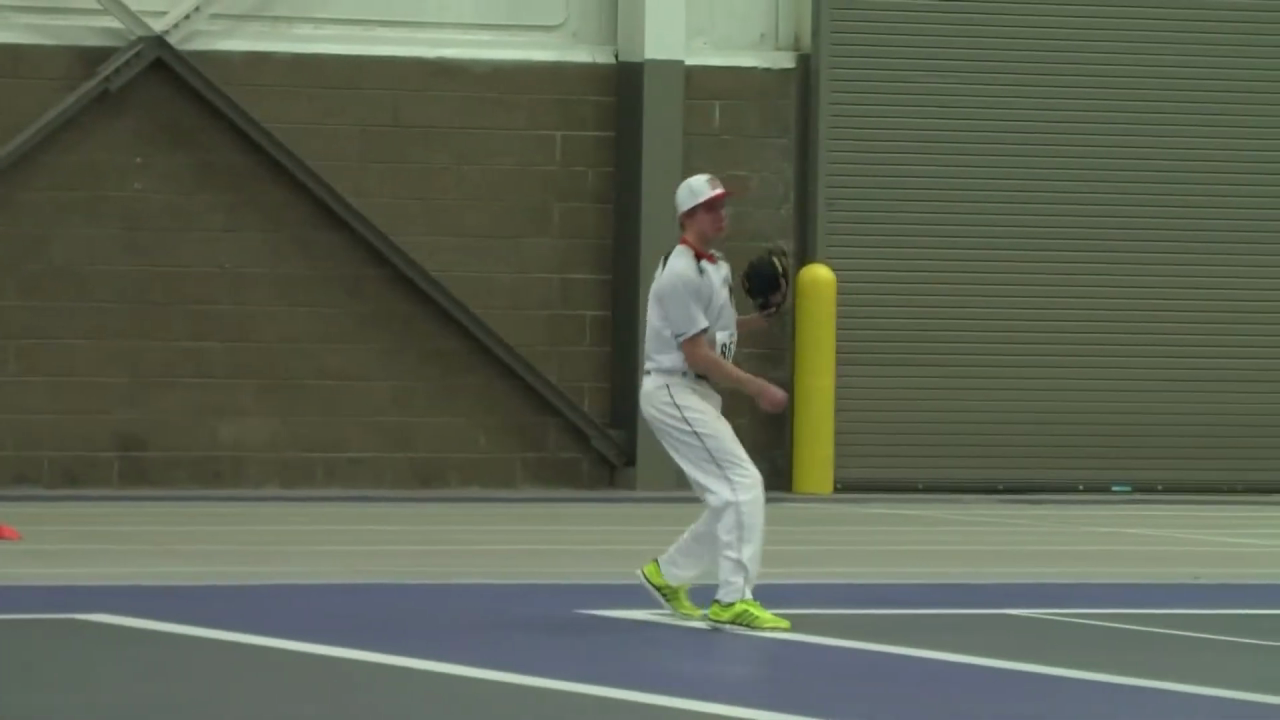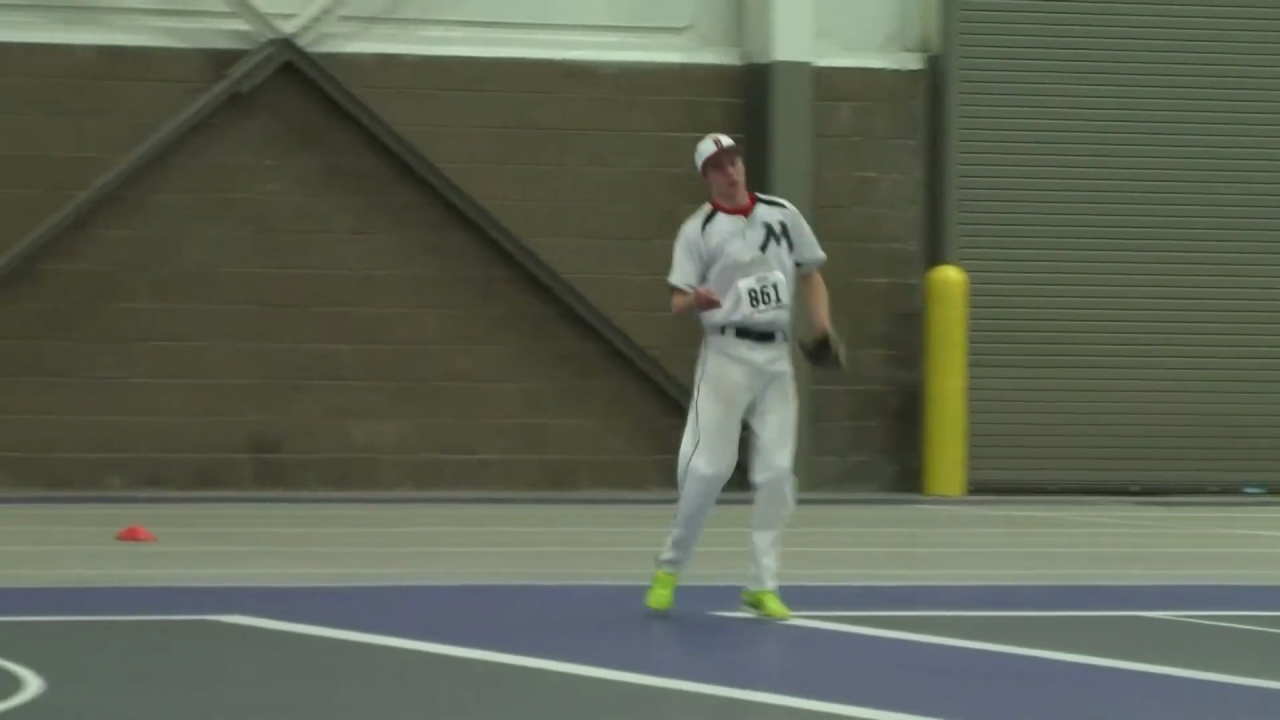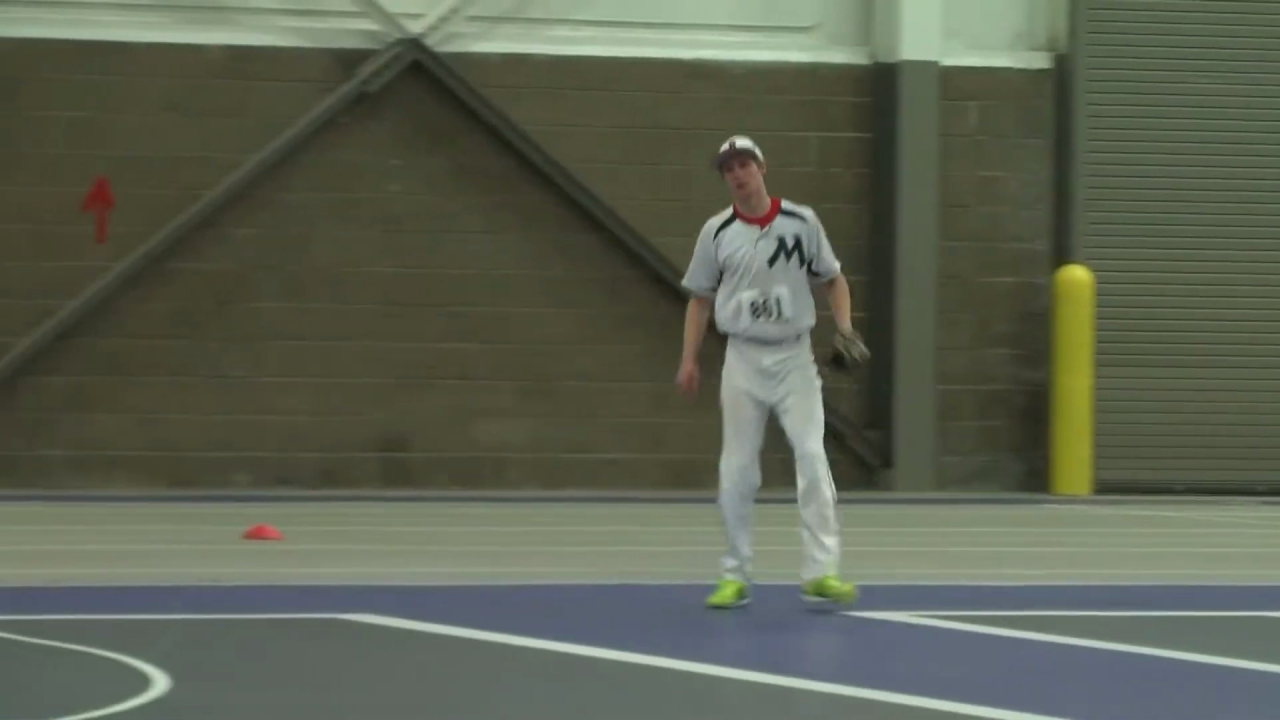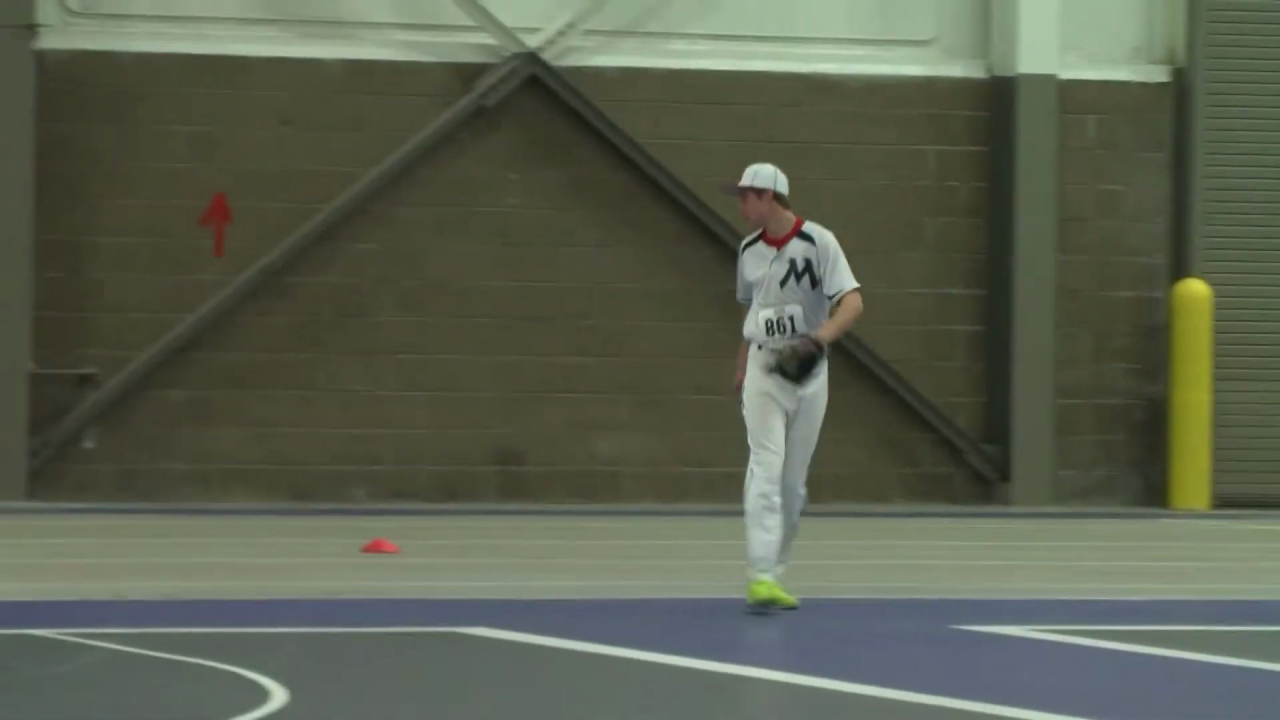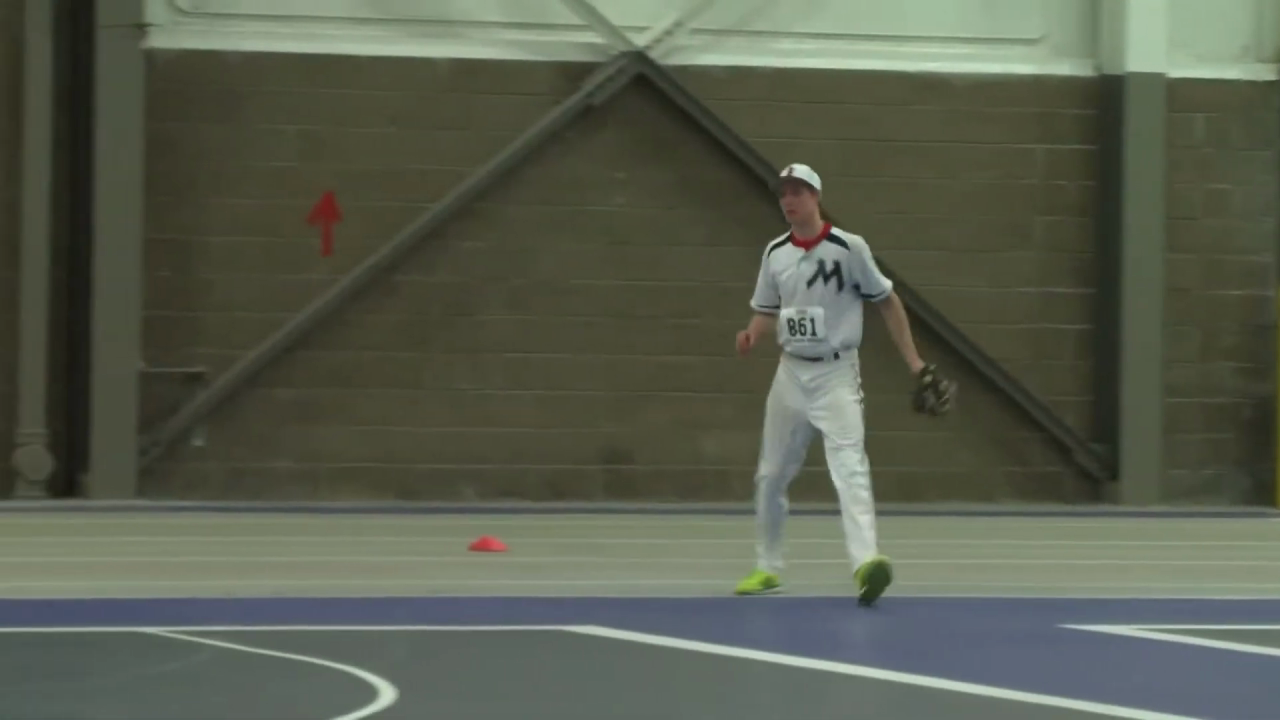
dt=0.4s
person 1, frame 1
left shoulder: (716, 265)
right shoulder: (680, 273)
left elbow: (720, 331)
right elbow: (698, 354)
left wrist: (759, 316)
right wrist: (759, 388)
left hip: (697, 394)
right hip: (673, 394)
left knee: (736, 495)
right knee: (743, 486)
left ankle: (666, 573)
right ankle: (733, 600)
person 1, frame 2
left shoulder: (782, 213)
right shoulder: (697, 230)
left elbow: (811, 275)
right elbow: (678, 302)
left wrist: (822, 327)
right wrist: (696, 300)
left hip: (776, 356)
right hip: (726, 354)
left knee: (776, 471)
right knee: (707, 466)
left ankle: (761, 585)
right ankle: (672, 565)
person 1, frame 3
left shoulder: (802, 221)
right shoulder: (716, 232)
left elbow: (831, 281)
right elbow: (699, 299)
left wrist: (845, 328)
right wrist: (688, 360)
left hip: (795, 357)
right hip: (744, 360)
left knee: (812, 458)
right knee: (738, 471)
left ankle: (822, 571)
right ankle: (735, 575)
person 1, frame 4
left shoulder: (818, 241)
right shoulder: (749, 250)
left elbow: (852, 302)
left wrist: (822, 337)
right wrist: (742, 362)
left hip: (811, 372)
right hip: (765, 369)
left knee: (792, 479)
right knee: (766, 468)
left ankle: (773, 572)
right ankle: (762, 576)
person 1, frame 5
left shoulder: (848, 247)
right shoulder: (775, 253)
left elbow: (887, 301)
right elbow: (766, 313)
left wrist: (913, 361)
right wrist: (751, 334)
left hip: (836, 373)
right hip: (791, 373)
left knee: (850, 466)
right knee: (772, 473)
left ankle: (866, 562)
right ankle: (767, 566)
